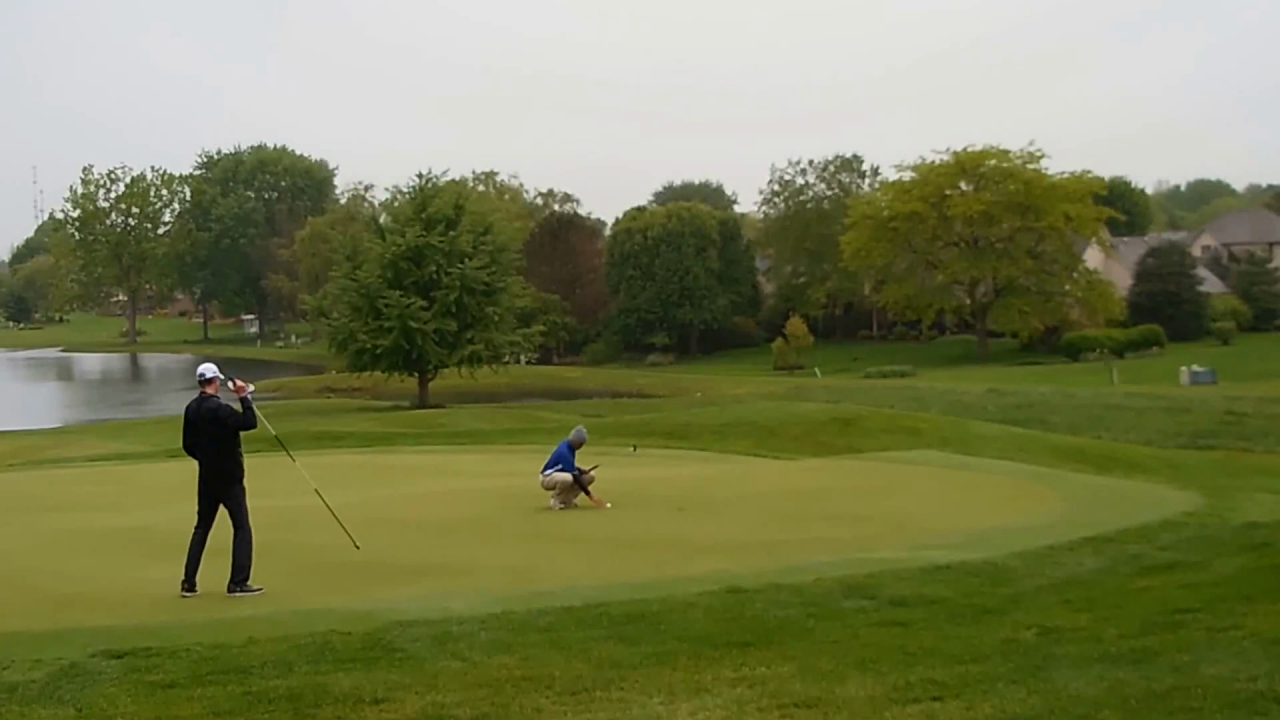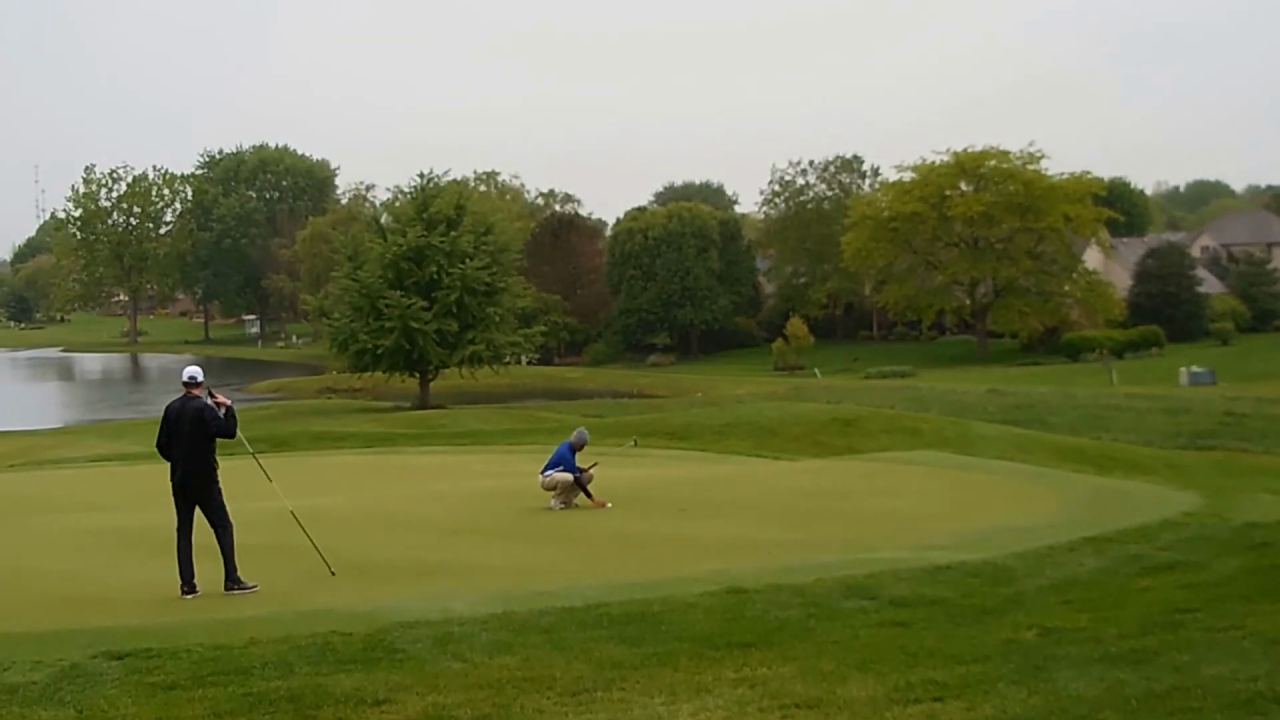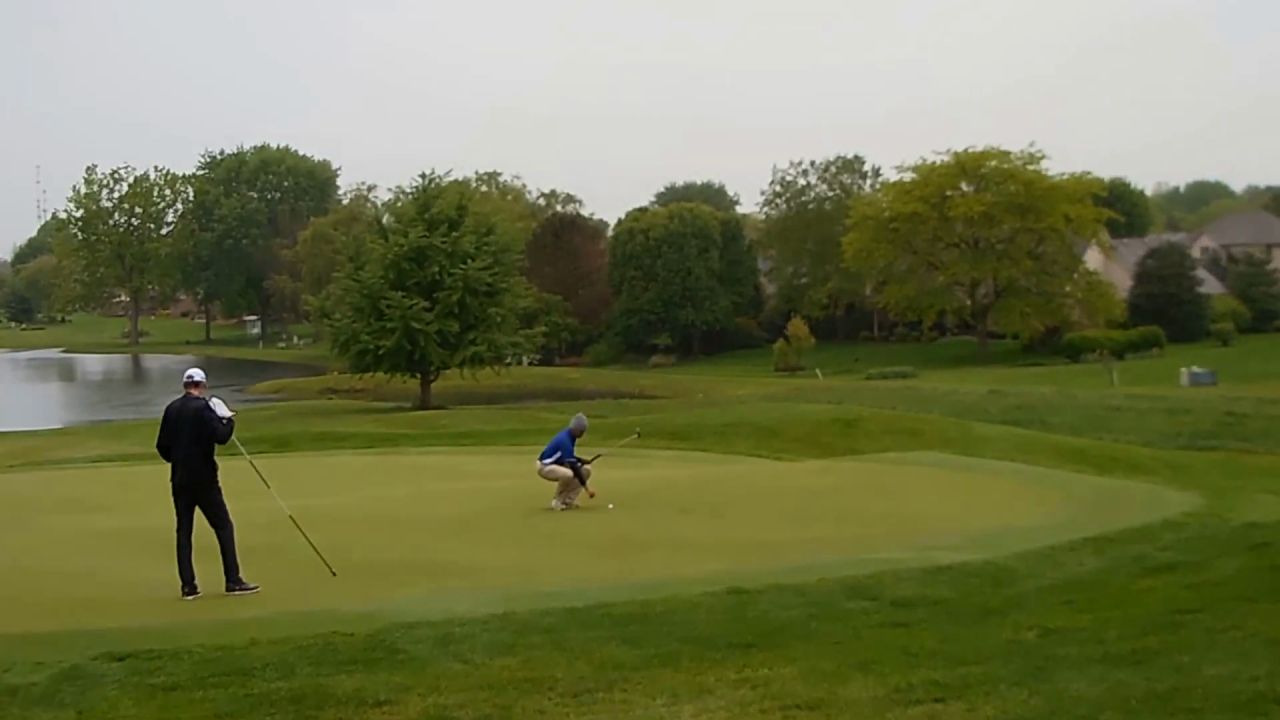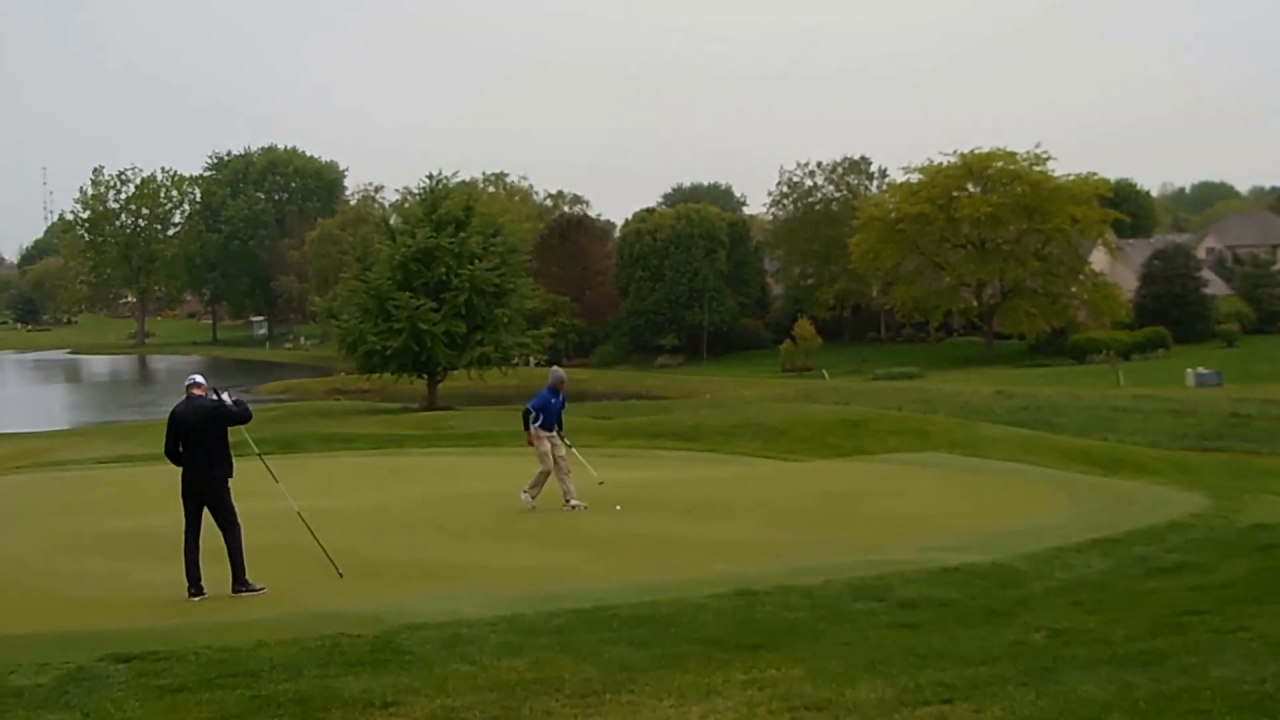
dt=0.5s
person 1, frame 1
left shoulder: (191, 408)
right shoulder: (219, 408)
left elbow: (188, 445)
right elbow: (250, 423)
right wrist: (244, 397)
left hip: (207, 479)
right hip: (228, 478)
left knee: (202, 528)
right knee: (242, 529)
left ankle: (188, 583)
right ankle: (238, 583)
person 1, frame 2
left shoulder: (172, 408)
right shoulder: (204, 408)
left elbow: (162, 445)
right elbow: (229, 432)
right wrist: (228, 408)
left hip: (179, 480)
right hip: (204, 479)
left knee: (184, 530)
right knee: (223, 527)
left ankle: (187, 585)
right ankle: (232, 580)
person 1, frame 3
left shoulder: (172, 408)
right shoulder: (203, 408)
left elbow: (162, 445)
right elbow: (221, 437)
right wrist: (229, 420)
left hip: (180, 480)
right hip: (203, 479)
left knee: (183, 531)
right knee: (224, 527)
left ankle: (188, 586)
right ankle: (233, 581)
person 1, frame 4
left shoulder: (177, 412)
right shoulder: (212, 407)
left elbow: (170, 450)
right elbow: (245, 415)
right wrist: (232, 402)
left hip: (190, 480)
right hip: (214, 479)
left knee: (191, 533)
right knee: (231, 528)
left ankle: (194, 586)
right ankle: (240, 582)
